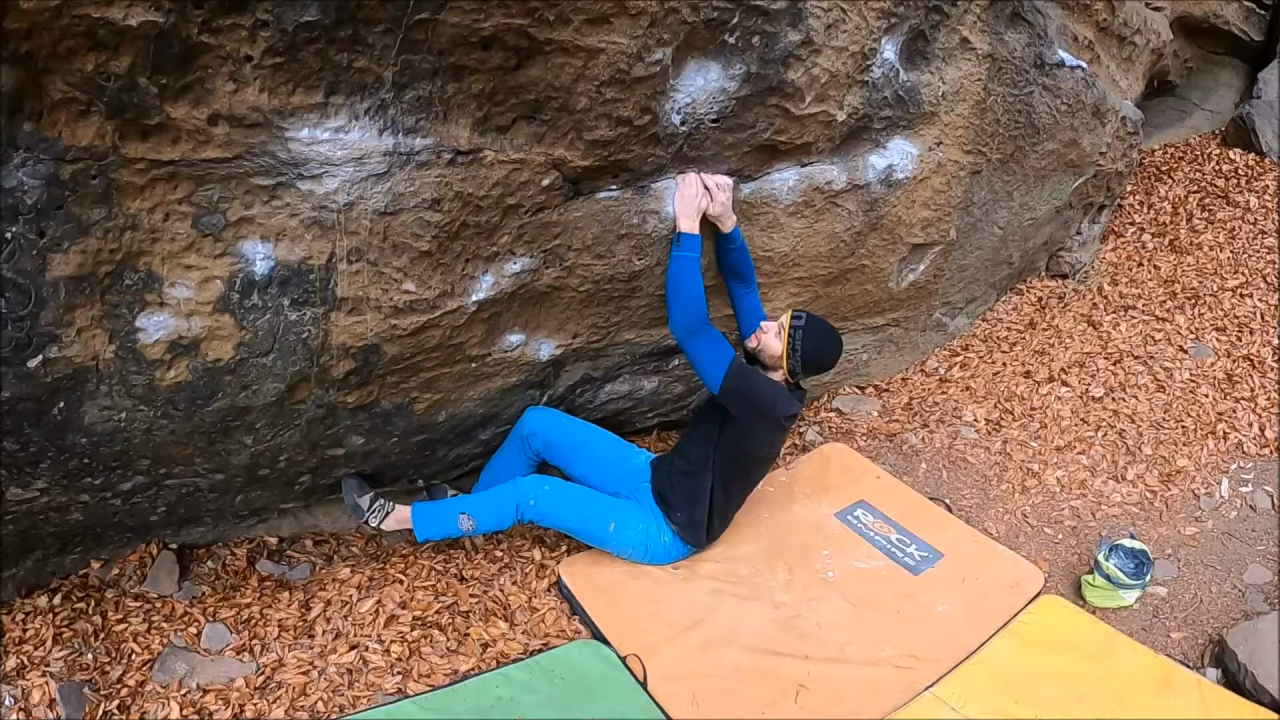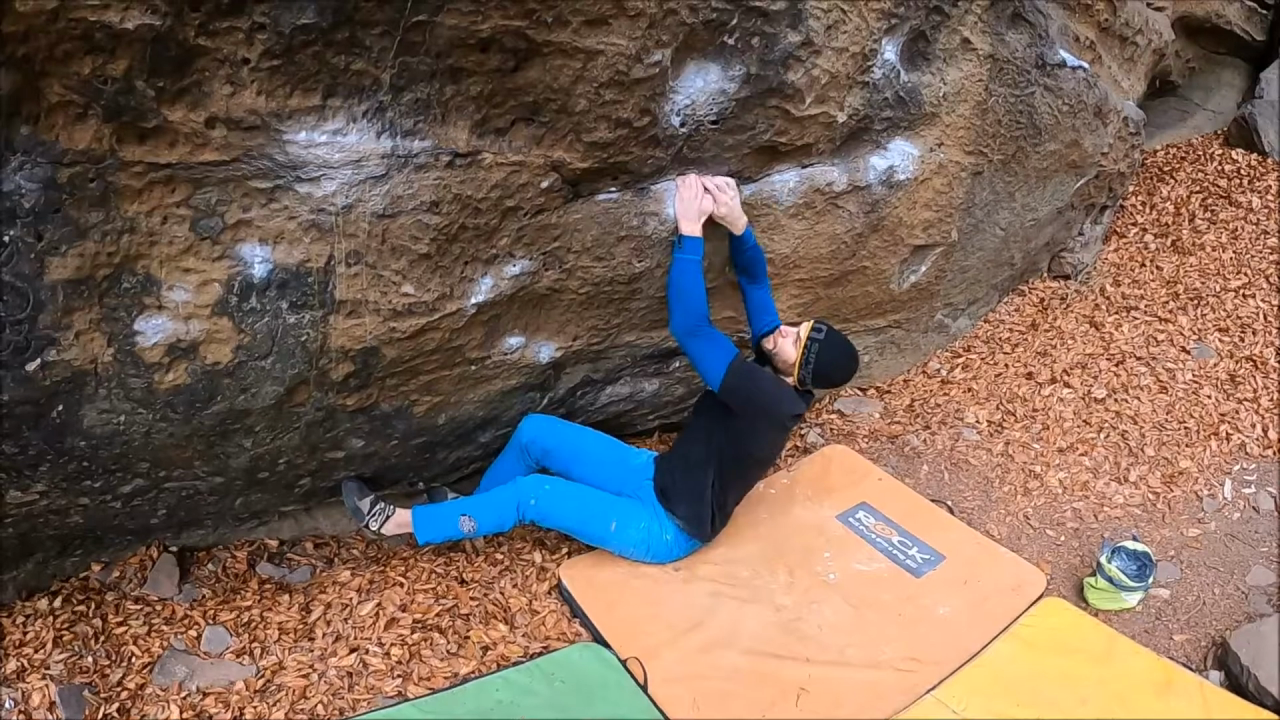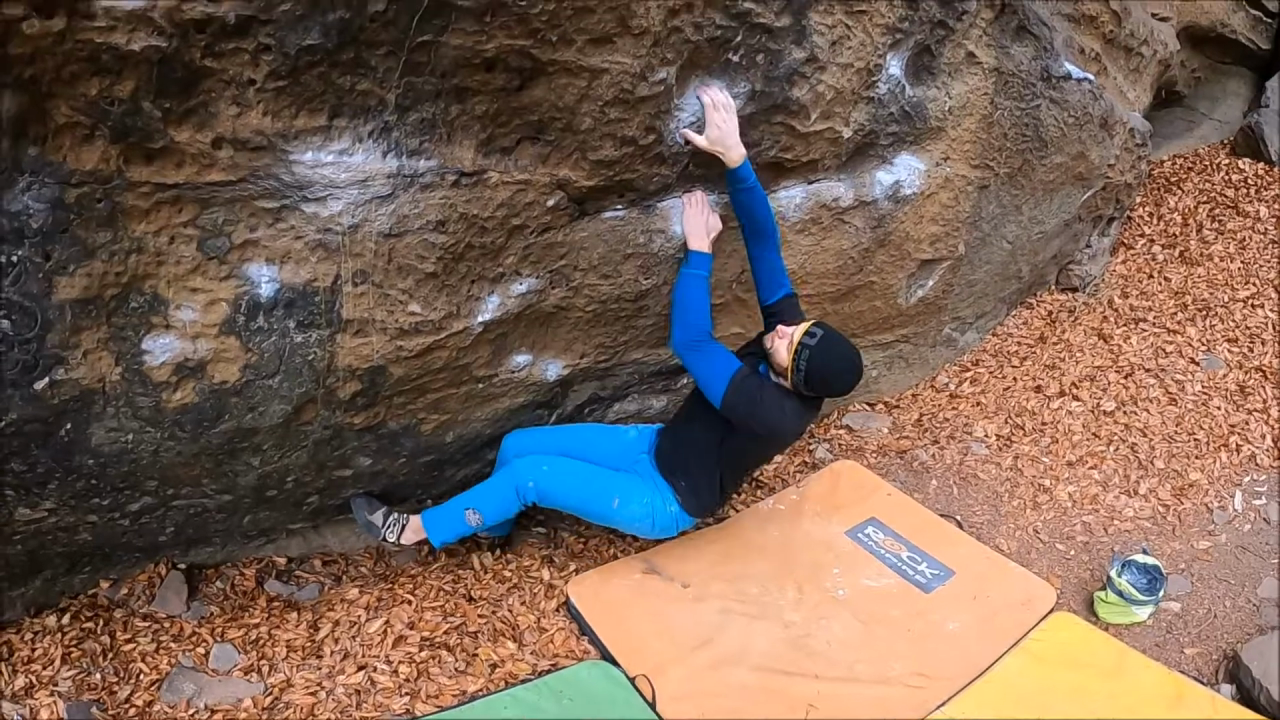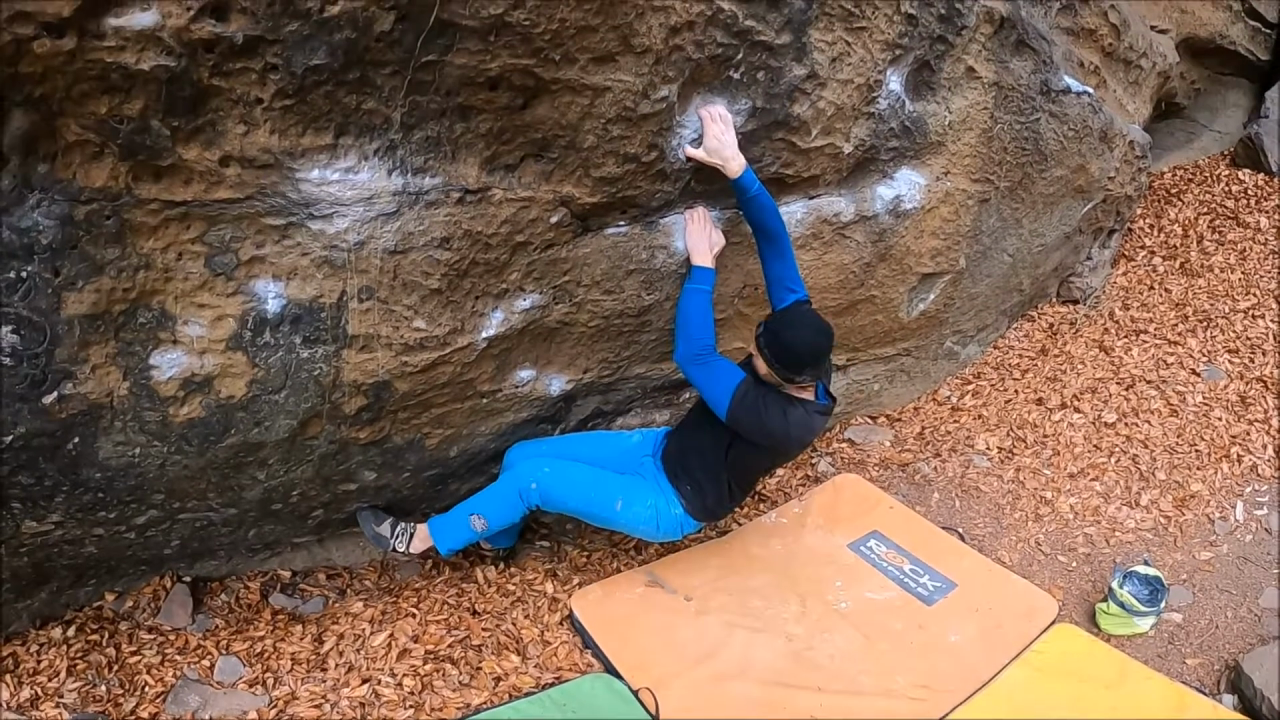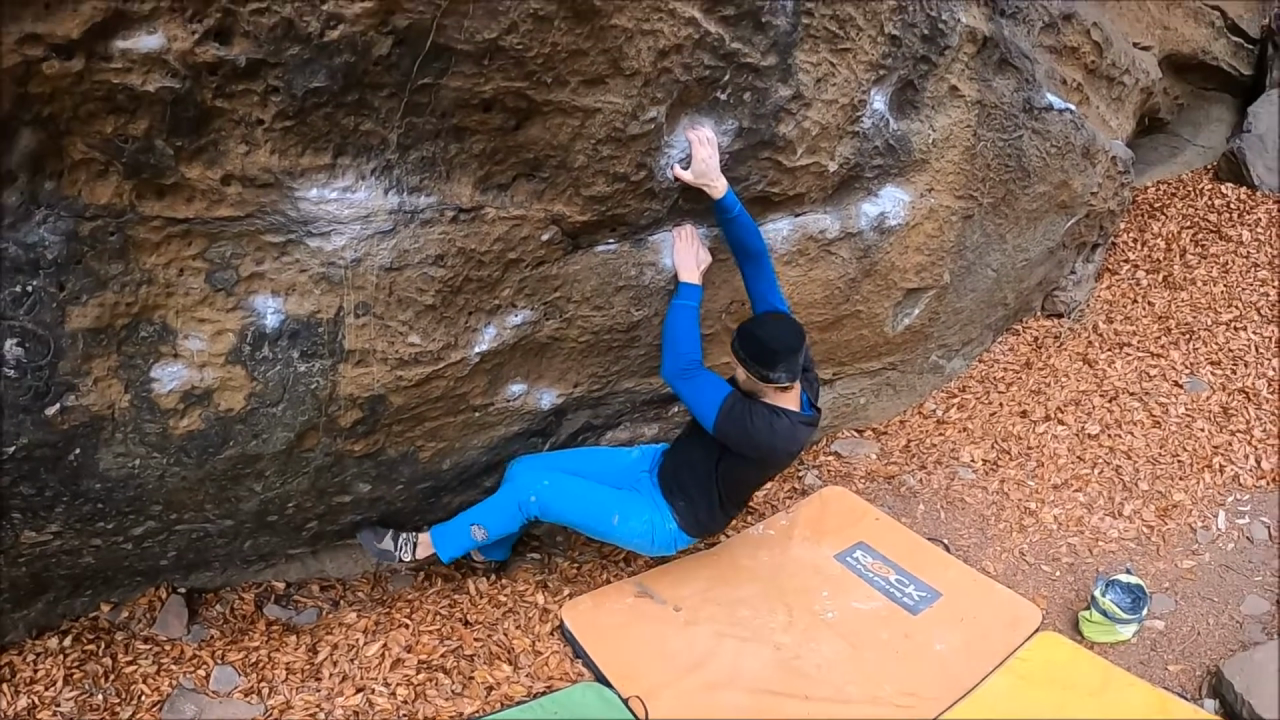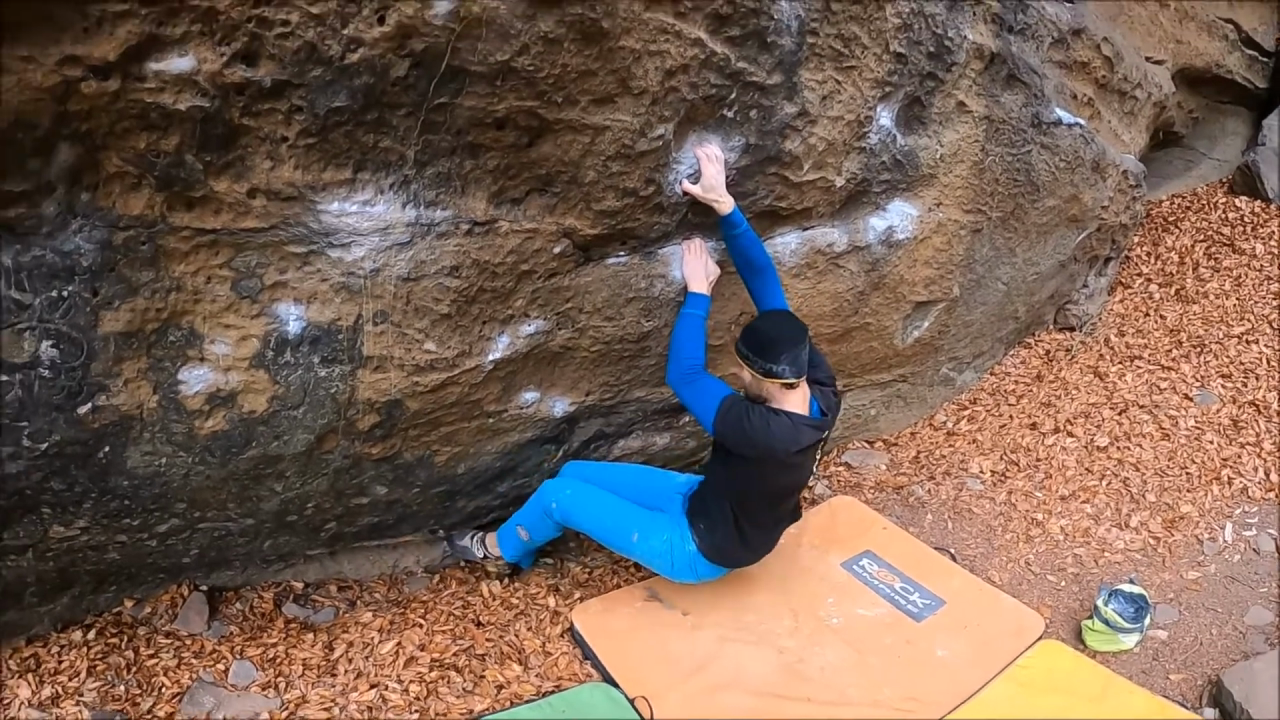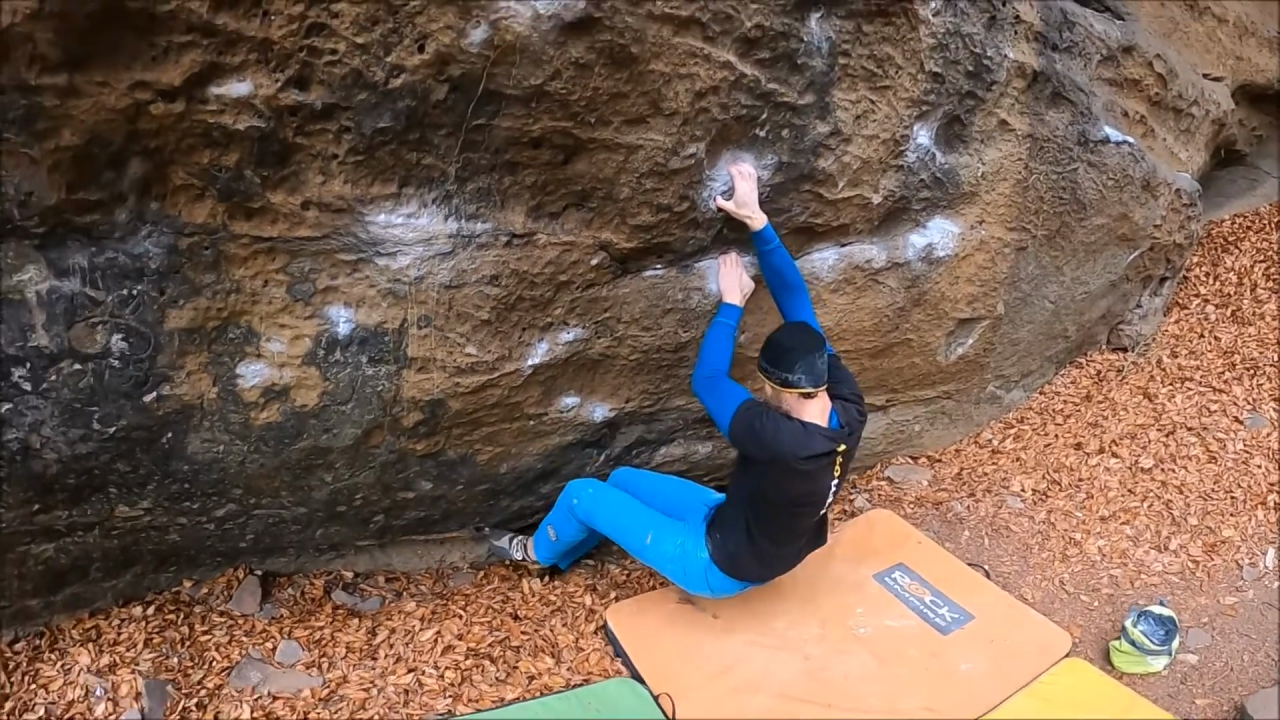
dt=0.5s
person 1, frame 1
left shoulder: (766, 401)
right shoulder: (763, 371)
left elbow: (690, 329)
right elbow: (743, 286)
left wrist: (689, 228)
right wrist: (726, 221)
left hip: (666, 531)
right hip: (656, 478)
left knee: (529, 496)
right knee: (536, 424)
left ankle: (405, 518)
right ankle: (472, 507)
person 1, frame 2
left shoulder: (771, 400)
right shoulder: (772, 370)
left elbow: (691, 329)
right elbow: (755, 280)
left wrist: (690, 230)
right wrist: (737, 223)
left hip: (668, 528)
right hip: (657, 477)
left knee: (529, 496)
right knee: (534, 433)
left ankle: (406, 522)
right ankle: (476, 509)
person 1, frame 3
left shoulder: (774, 412)
right shoulder: (790, 326)
left elbow: (689, 341)
right elbow: (763, 240)
left wrist: (699, 246)
right wrist: (735, 155)
left hip: (666, 501)
right hip: (658, 447)
left knee: (528, 474)
right knee: (515, 445)
left ankle: (417, 530)
right ankle: (490, 525)
person 1, frame 4
left shoulder: (780, 422)
right shoulder: (804, 345)
left elbow: (693, 356)
right elbow: (775, 242)
left wrist: (702, 262)
right wrist: (735, 166)
left hip: (670, 504)
right hip: (663, 450)
left knee: (532, 477)
right knee: (521, 456)
left ankle: (424, 539)
right ankle: (497, 538)
person 1, frame 5
left shoulder: (767, 432)
right shoulder: (794, 365)
left elbow: (681, 371)
right elbow: (759, 266)
left wrist: (689, 279)
right wrist: (717, 187)
left hip: (669, 521)
right hip: (664, 467)
left knee: (532, 489)
right knee: (523, 469)
left ankle: (424, 546)
right ankle: (489, 550)
person 1, frame 6
left shoulder: (767, 433)
right shoulder: (819, 387)
left elbow: (684, 375)
right elbow: (768, 287)
left wrist: (698, 290)
right wrist: (724, 205)
left hip: (701, 551)
right hip: (703, 499)
left knee: (559, 494)
right knee: (574, 473)
left ankle: (500, 548)
right ankle: (517, 555)
person 1, frame 7
left shoulder: (783, 441)
right shoulder: (848, 406)
left elbow: (708, 380)
right elbow: (797, 305)
left wrist: (732, 302)
right wrist: (757, 221)
left hip: (721, 568)
right hip: (750, 535)
left knee: (582, 494)
right knee: (622, 479)
left ankle: (537, 553)
right ankle: (561, 557)
